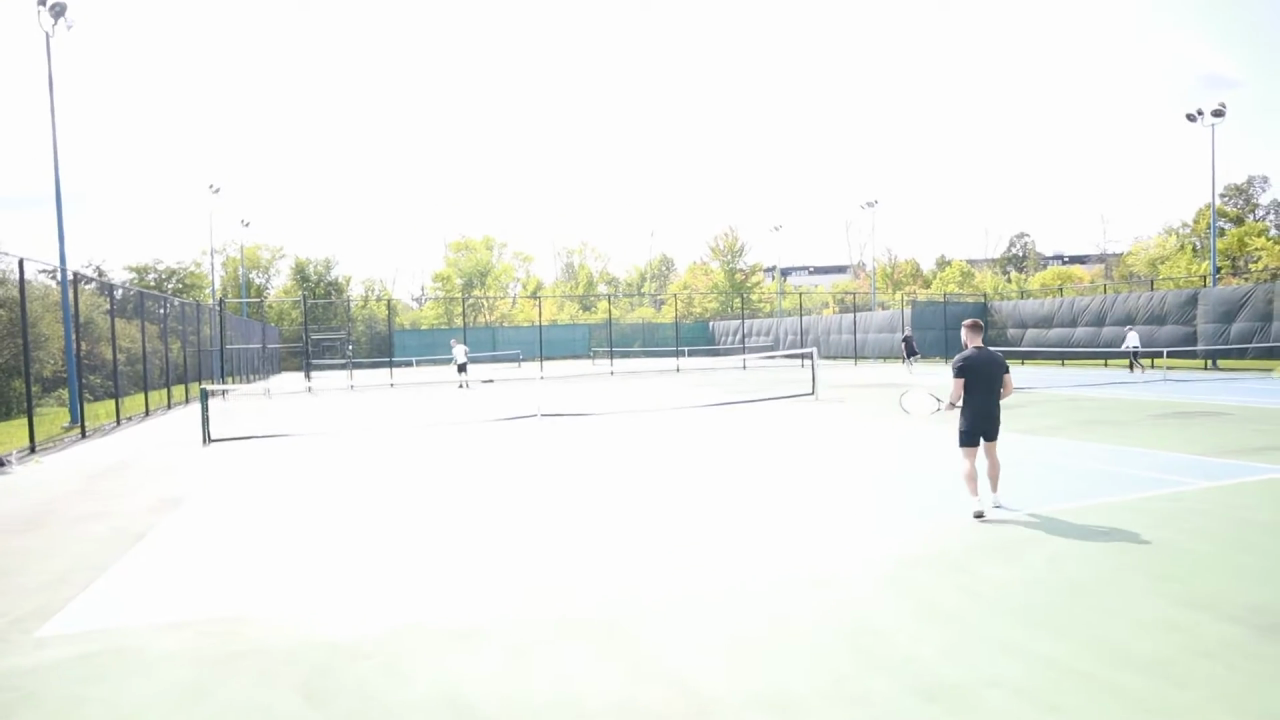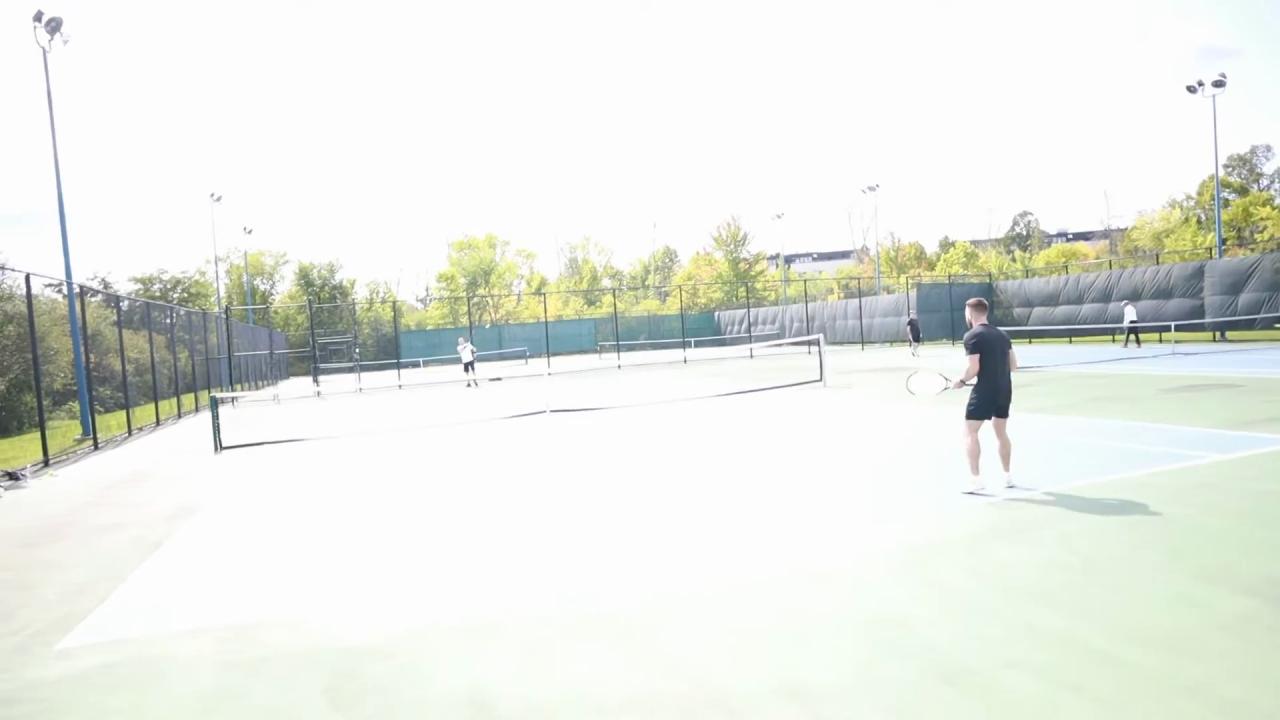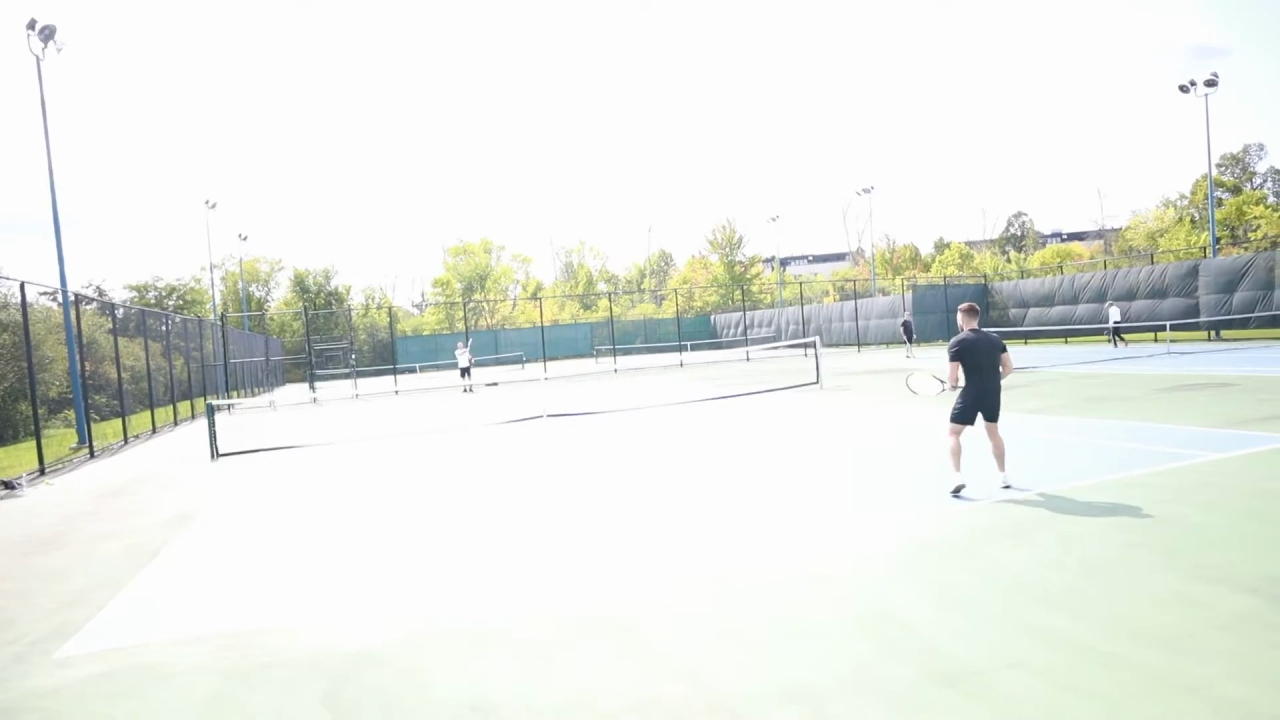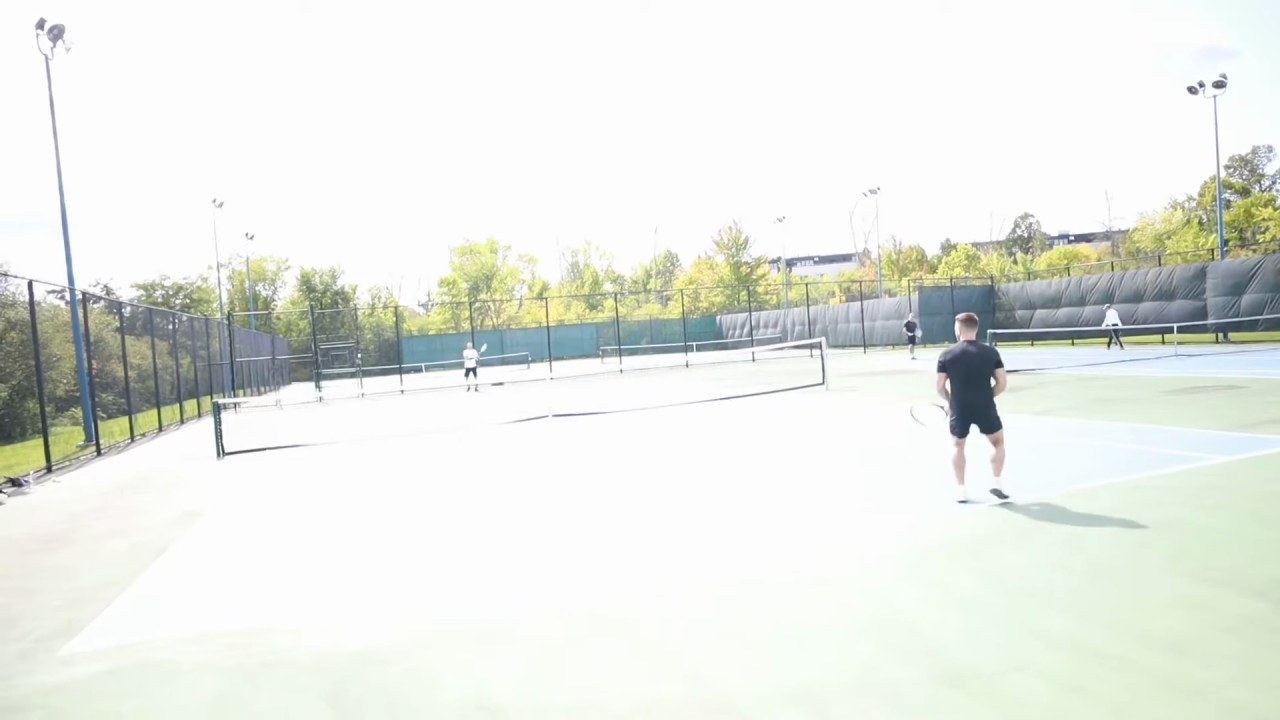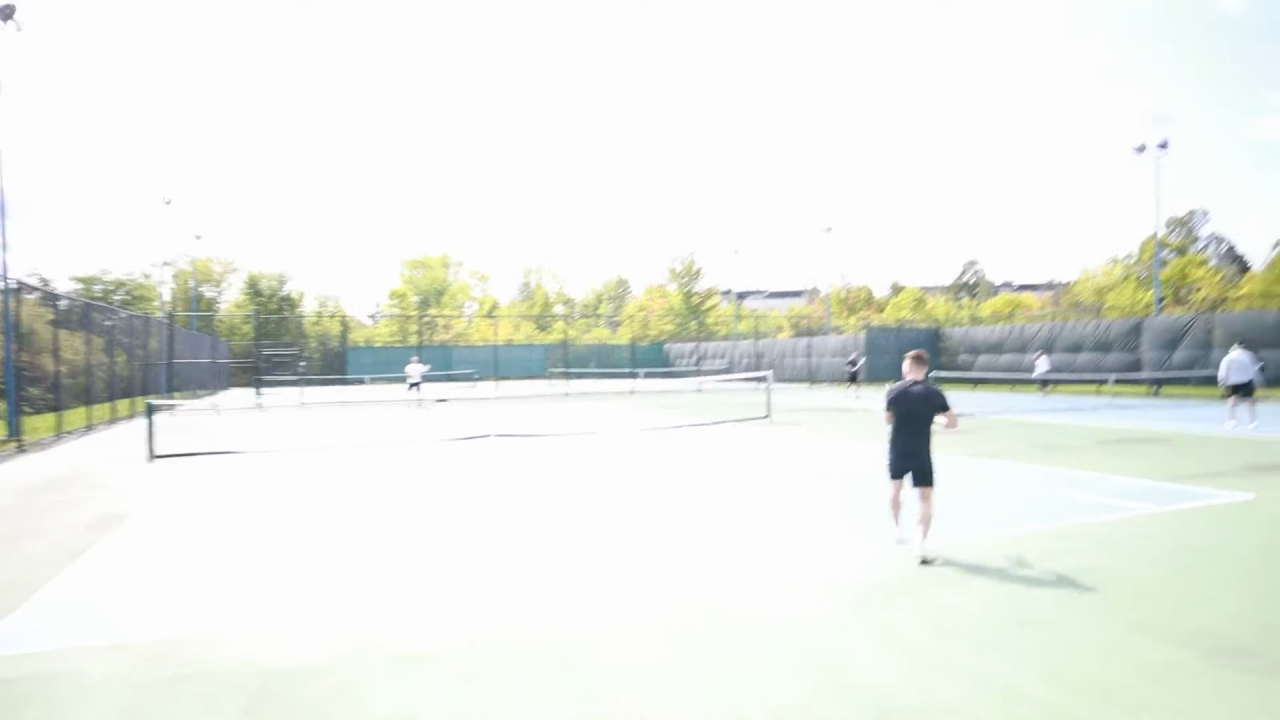
dt=0.3s
person 1, frame 1
left shoulder: (961, 359)
right shoulder: (998, 358)
left elbow: (958, 392)
right elbow: (1008, 389)
left wrist: (951, 403)
left hip: (971, 416)
right hip: (992, 415)
left knee: (969, 460)
right knee: (991, 454)
left ankle: (976, 502)
right ankle: (994, 496)
person 1, frame 2
left shoulder: (972, 336)
right shoulder: (1002, 335)
left elbow: (974, 368)
right elbow: (1013, 364)
left wrist: (961, 381)
left hip: (985, 390)
right hip: (1005, 390)
left knee: (971, 433)
right knee: (1001, 432)
left ankle: (975, 480)
right ankle: (1007, 476)
person 1, frame 3
left shoulder: (957, 342)
right shoulder: (995, 340)
left elbow: (952, 376)
right elbow: (1008, 368)
left wrist: (954, 385)
left hip: (970, 395)
right hip: (992, 394)
left knee: (953, 434)
right knee: (994, 435)
left ankle: (958, 478)
right ankle: (1003, 477)
person 1, frame 4
left shoulder: (947, 354)
right shoulder: (991, 352)
left elbow: (940, 387)
right elbow: (1002, 384)
left wrist: (950, 401)
right wrist: (986, 397)
left hip: (959, 409)
right hip: (985, 408)
left knee: (958, 446)
right knee: (998, 443)
left ankle: (961, 490)
right ankle: (996, 483)
person 1, frame 5
left shoulder: (892, 392)
right shoulder: (934, 394)
right elbow: (953, 422)
left hip: (897, 451)
right hip: (920, 454)
left knee: (895, 488)
right knee: (926, 500)
left ankle: (898, 531)
right ankle: (922, 547)
